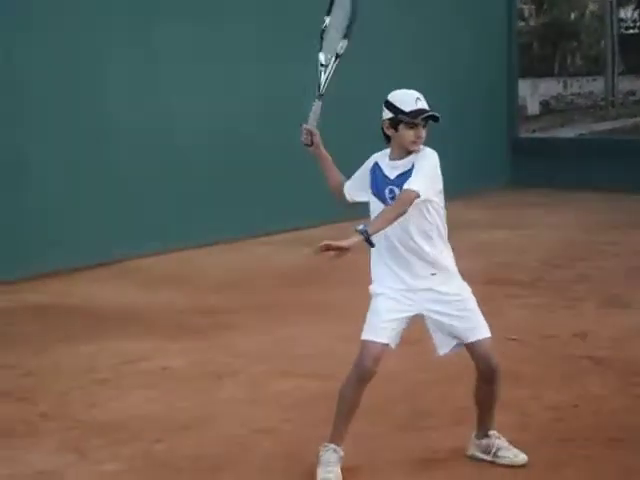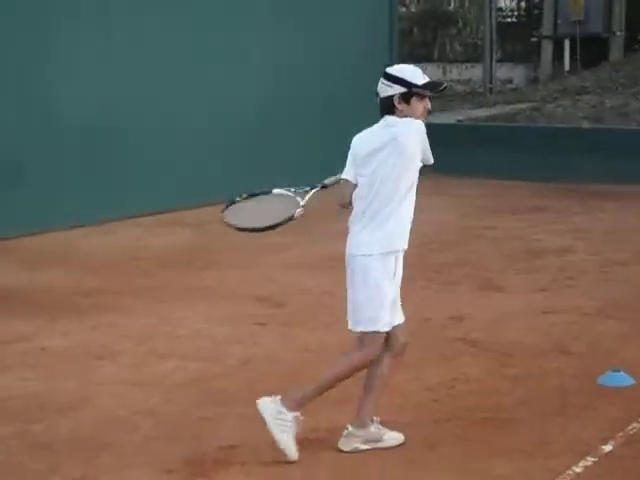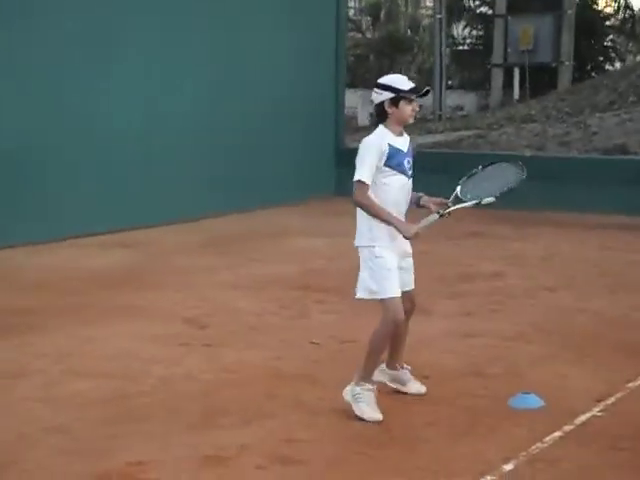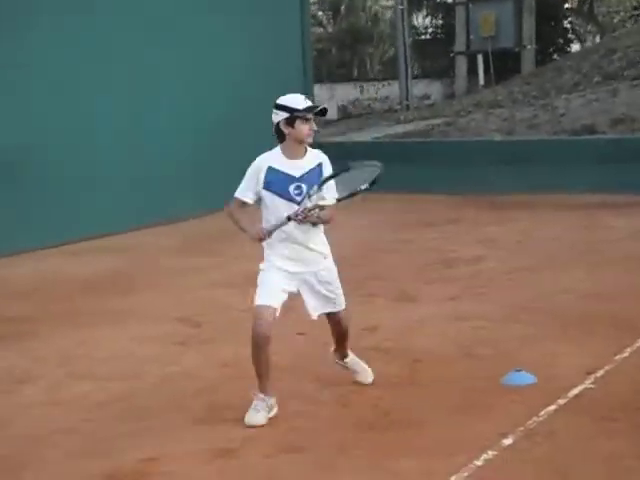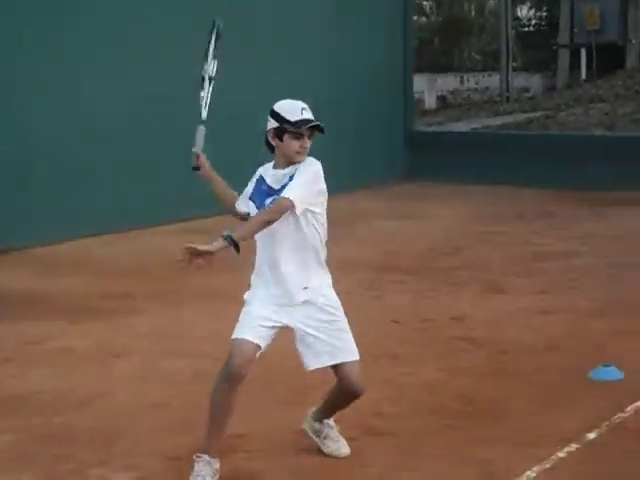
dt=1s
person 1, frame 1
left shoulder: (427, 159)
right shoulder: (374, 166)
left elbow: (401, 204)
right elbow: (343, 190)
left wrist: (360, 236)
right wrist: (318, 148)
left hip: (442, 280)
right hip: (393, 285)
left knee: (488, 363)
right knee: (365, 365)
left ankle: (484, 438)
right ankle: (333, 448)
person 1, frame 2
left shoulder: (362, 139)
right shoulder: (413, 131)
left elbow: (346, 199)
left hip: (364, 249)
right hip: (380, 252)
left knee: (394, 342)
right knee: (369, 350)
left ankle: (362, 426)
right ankle: (286, 407)
person 1, frame 3
left shoulder: (405, 141)
right shoulder: (374, 143)
right elbow: (360, 196)
left wrist: (421, 200)
right wrist: (398, 223)
left hip: (398, 241)
right hip: (377, 243)
left knee: (407, 306)
right knee: (394, 316)
left ankle: (393, 368)
right ankle: (361, 385)
person 1, frame 4
left shoulder: (321, 161)
right shoulder: (263, 165)
left elbow: (330, 211)
right elbow: (235, 207)
left wrist: (315, 217)
right wrist: (250, 228)
left hip: (316, 258)
right hip: (277, 262)
left knee: (340, 324)
right knee: (261, 330)
left ankle: (343, 356)
right ankle: (264, 397)
person 1, frame 5
left shoulder: (311, 170)
right shoulder: (262, 176)
left elbow: (275, 212)
right elbow: (239, 207)
left wrist: (226, 242)
right wrist: (206, 168)
left hip: (313, 294)
right hip: (267, 293)
left knee: (353, 384)
right knee: (235, 366)
left ankle: (320, 420)
